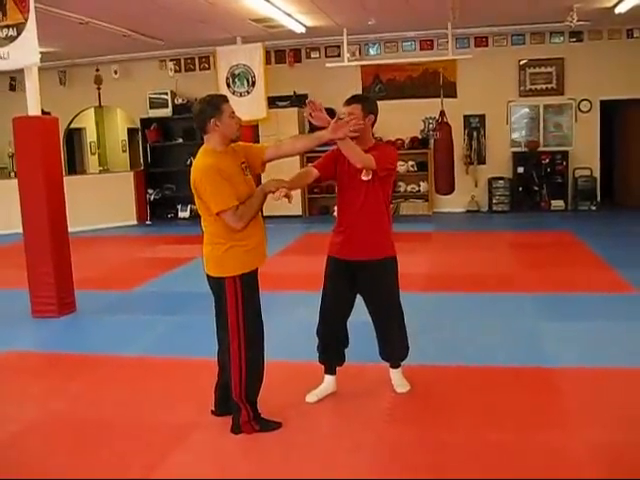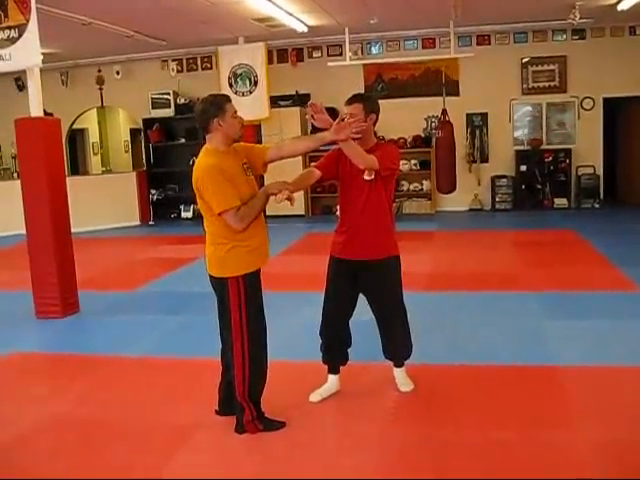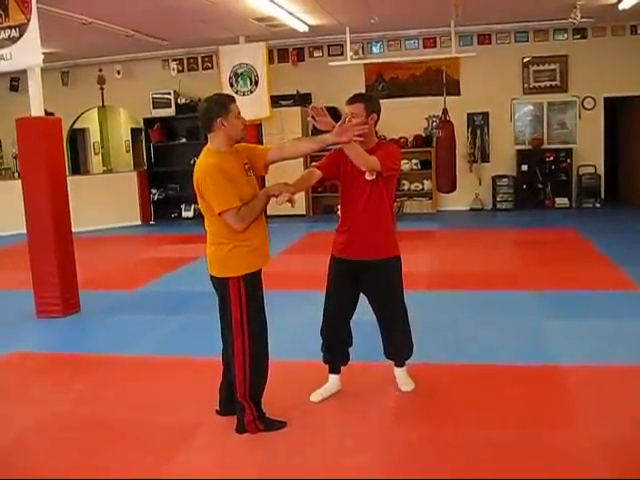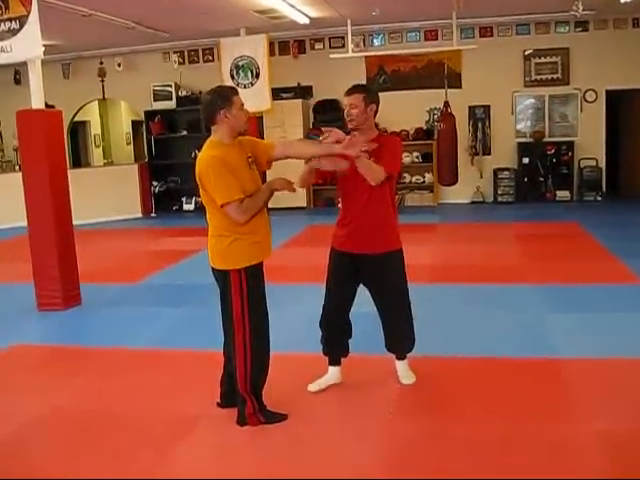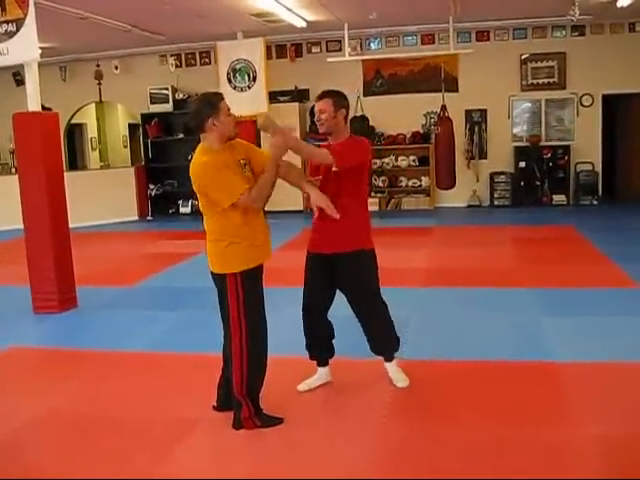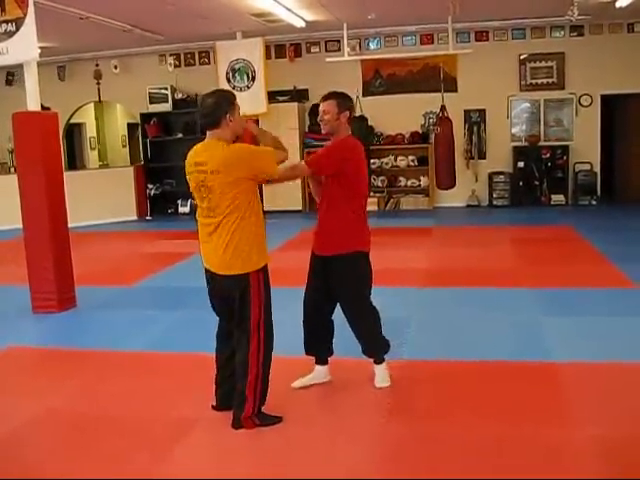
dt=0.4s
person 1, frame 1
left shoulder: (237, 152)
right shoulder: (207, 168)
left elbow: (283, 148)
right elbow: (237, 219)
left wrist: (327, 135)
right wrist: (264, 190)
left hip: (240, 262)
right hip: (230, 266)
left knee: (235, 338)
right knee: (244, 341)
left ankle: (225, 402)
right ankle: (245, 416)
person 1, frame 2
left shoulder: (239, 152)
right shoulder: (210, 168)
left elbow: (284, 149)
right elbow: (238, 220)
left wrist: (329, 136)
right wrist: (266, 191)
left hip: (242, 263)
right hip: (233, 266)
left knee: (238, 338)
right knee: (247, 341)
left ankle: (230, 401)
right ankle: (250, 416)
person 1, frame 3
left shoulder: (240, 153)
right shoulder: (210, 168)
left elbow: (284, 150)
right elbow: (238, 220)
left wrist: (331, 139)
right wrist: (268, 192)
left hip: (243, 263)
right hip: (234, 266)
left knee: (239, 338)
right knee: (248, 341)
left ankle: (230, 401)
right ankle: (250, 416)
person 1, frame 4
left shoulder: (244, 146)
right shoulder: (213, 160)
left elbow: (289, 148)
right elbow: (240, 212)
left wrist: (338, 148)
right wrist: (271, 186)
left hip: (246, 255)
right hip: (235, 259)
left knee: (240, 330)
right knee: (249, 333)
left ankle: (231, 393)
right ankle: (251, 408)
person 1, frame 5
left shoulder: (237, 148)
right shoulder: (205, 165)
left elbow: (281, 167)
right elbow: (254, 200)
left wrist: (310, 189)
right wrist: (275, 155)
left hip: (245, 258)
right hip: (234, 262)
left knee: (240, 332)
right knee: (246, 336)
left ankle: (228, 397)
right ankle: (247, 412)
person 1, frame 6
left shoulder: (195, 156)
right shoulder: (238, 155)
right elbow: (280, 154)
right wrist: (257, 131)
left hip: (215, 262)
right hip: (244, 262)
left knee: (230, 330)
right knee: (255, 335)
left ankle: (225, 396)
right ankle: (248, 412)
person 2, frame 1
left shoulder: (387, 154)
right shoulder: (338, 155)
left elbow: (363, 162)
right elbow: (311, 172)
left wrist: (330, 128)
right wrist: (287, 184)
left hip: (378, 254)
right hip: (341, 252)
left knee: (388, 315)
right knee: (330, 317)
left ankle: (396, 370)
right ankle: (329, 379)
person 2, frame 2
left shoulder: (389, 153)
right shoulder: (339, 155)
left elbow: (366, 163)
right elbow: (313, 173)
left wrist: (332, 129)
right wrist: (289, 186)
left hip: (381, 253)
right hip: (343, 252)
left knee: (391, 314)
right knee: (333, 317)
left ankle: (399, 369)
right ankle: (333, 378)
person 2, frame 3
left shoulder: (390, 152)
right shoulder: (340, 154)
left elbow: (367, 164)
right elbow: (314, 173)
left wrist: (333, 131)
right wrist: (290, 188)
left hip: (382, 253)
right hip: (344, 252)
left knee: (392, 314)
right knee: (334, 317)
left ankle: (400, 369)
right ankle: (334, 378)
person 2, frame 4
left shoulder: (391, 145)
right shoulder: (339, 147)
left elbow: (376, 177)
right elbow: (305, 178)
left wrist: (349, 146)
right wrist: (314, 165)
left hip: (383, 246)
right hip: (344, 244)
left knee: (395, 306)
right knee: (334, 309)
left ankle: (401, 362)
right ankle: (333, 369)
person 2, frame 5
left shoulder: (360, 147)
right shoulder: (317, 152)
left elbow: (323, 158)
left wrist: (281, 133)
left hip: (355, 246)
right hip: (320, 246)
left knee: (370, 307)
right knee: (313, 310)
left ankle: (391, 363)
right ankle: (322, 369)
person 2, frame 6
left shoulder: (347, 149)
right shoulder: (333, 152)
left elbow: (299, 169)
right wrist: (314, 179)
left hip: (349, 248)
right hip: (325, 246)
left knee: (358, 308)
right knee: (315, 308)
left ankle: (379, 363)
right ankle: (321, 368)
